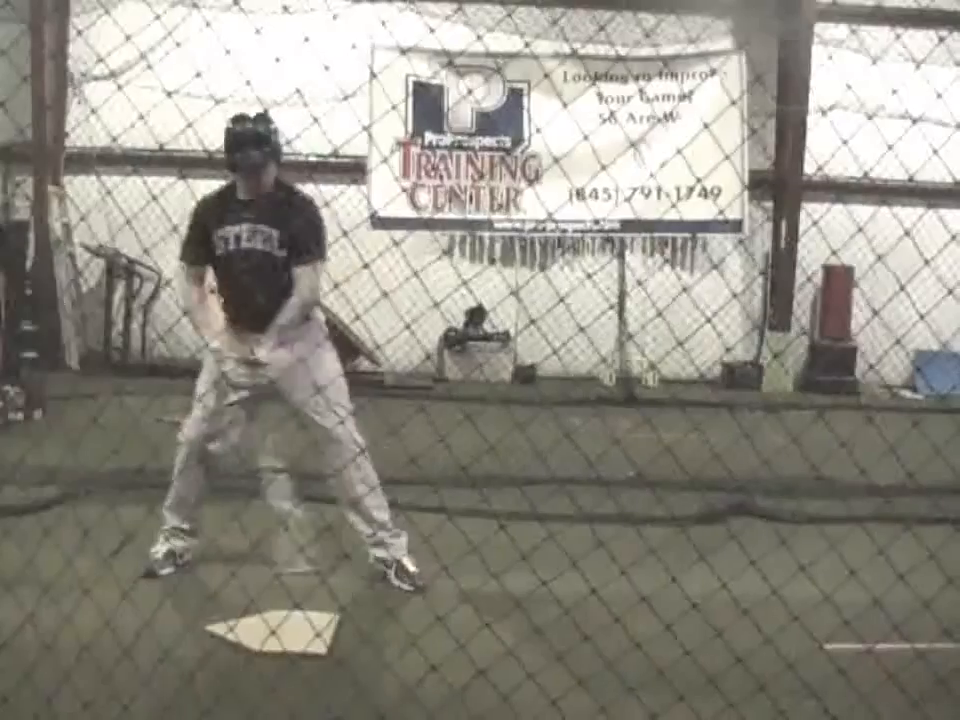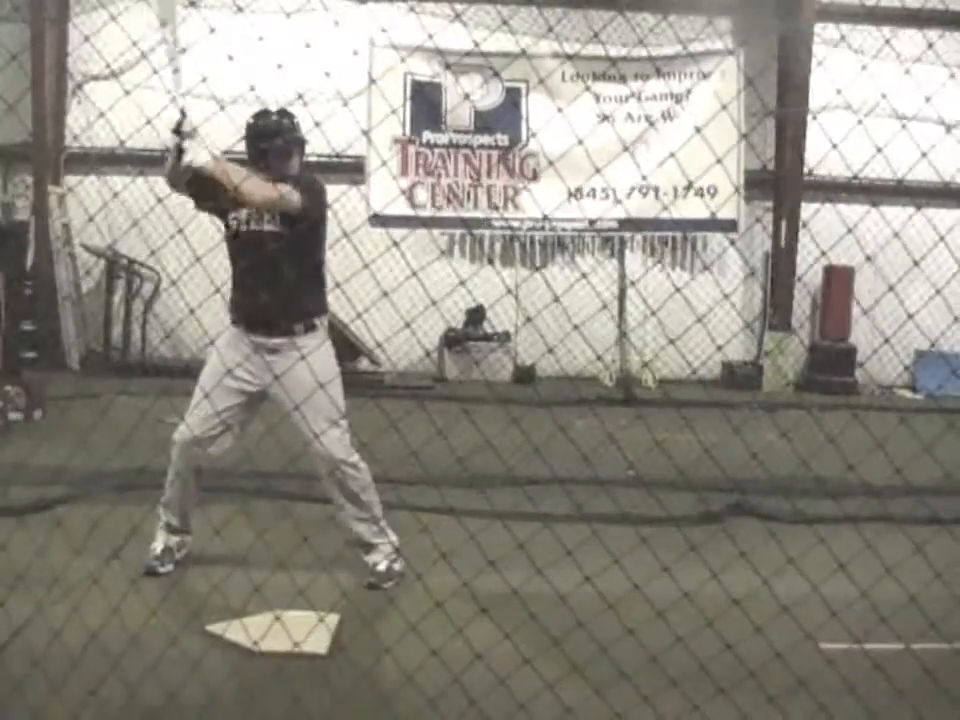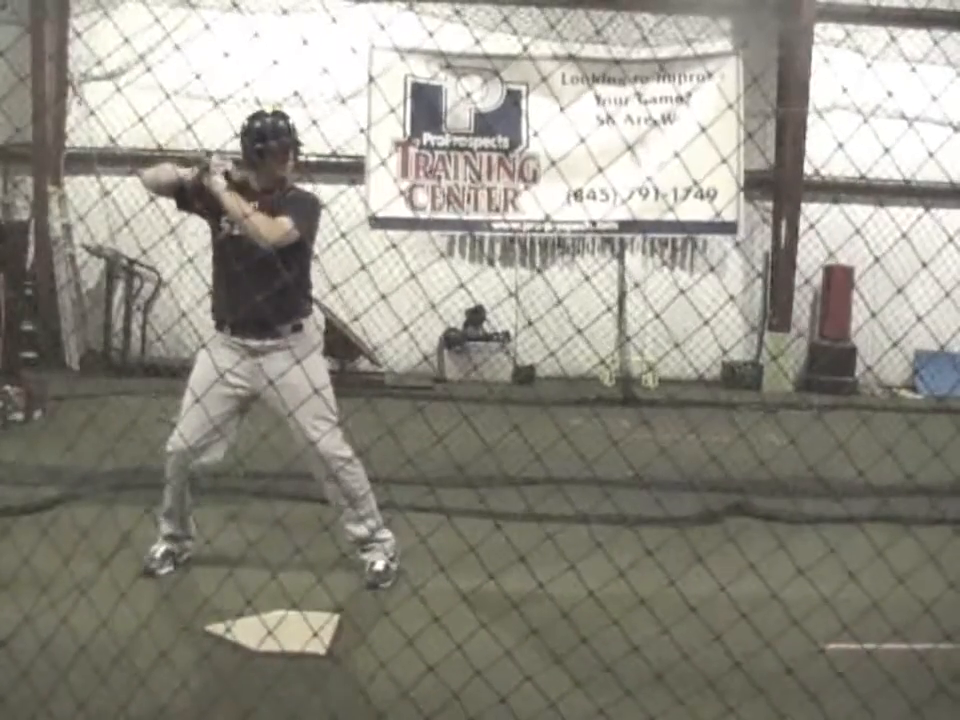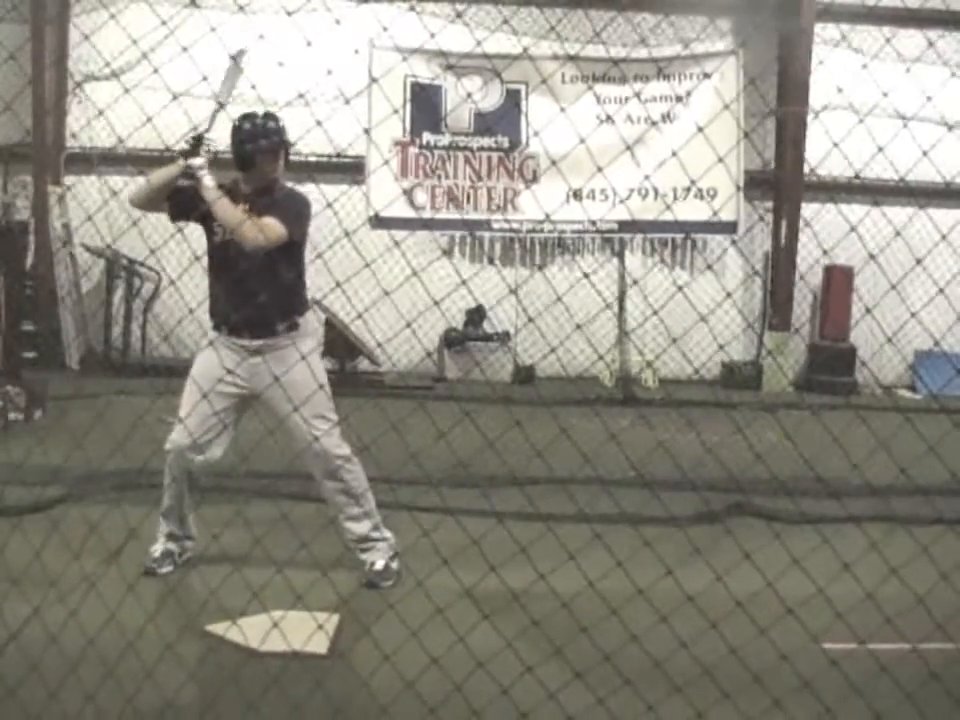
dt=0.7s
person 1, frame 1
left shoulder: (299, 209)
right shoulder: (211, 210)
left elbow: (307, 290)
right elbow: (192, 284)
left wrist: (271, 346)
right wrist: (215, 339)
left hip: (297, 338)
right hip: (236, 339)
left knee: (344, 439)
right knee: (195, 439)
left ankle: (388, 547)
right ankle: (176, 538)
person 1, frame 2
left shoulder: (309, 191)
right shoulder: (231, 189)
left elbow: (268, 197)
right elbow: (176, 182)
left wrist: (210, 160)
right wrist: (180, 149)
left hip: (302, 345)
right hip: (241, 342)
left knee: (336, 452)
right knee: (188, 441)
left ankle: (381, 547)
right ankle: (172, 535)
person 1, frame 3
left shoulder: (304, 204)
right shoulder: (222, 192)
left elbow: (270, 235)
right elbow: (150, 179)
left wrist: (219, 187)
right wrist: (195, 175)
left hip: (289, 347)
right hip: (228, 346)
left knee: (332, 451)
right knee: (182, 449)
left ankle: (378, 545)
right ankle: (174, 539)
person 1, frame 4
left shoulder: (293, 203)
right shoulder: (212, 196)
left elbow: (253, 237)
right elbow: (139, 200)
left wrist: (206, 183)
right wrist: (181, 168)
left hip: (287, 345)
right hip: (226, 347)
left knee: (329, 449)
right knee: (181, 447)
left ankle: (377, 545)
right ankle: (174, 537)
